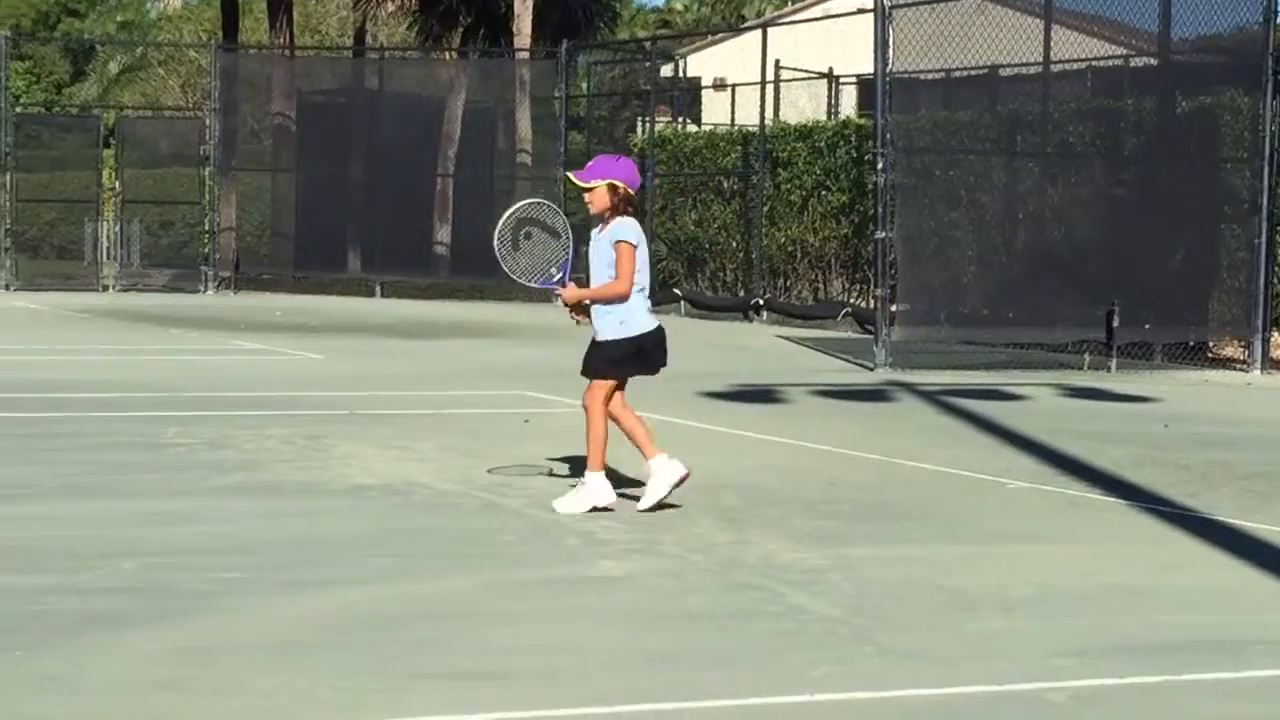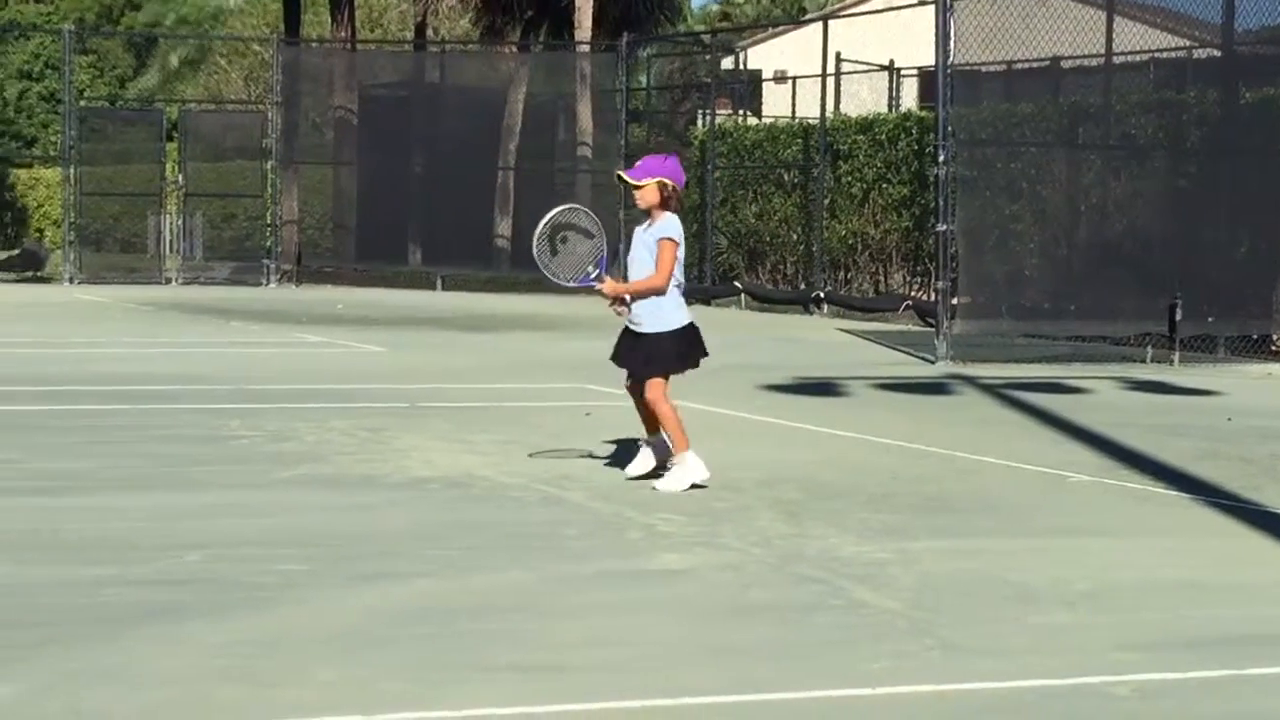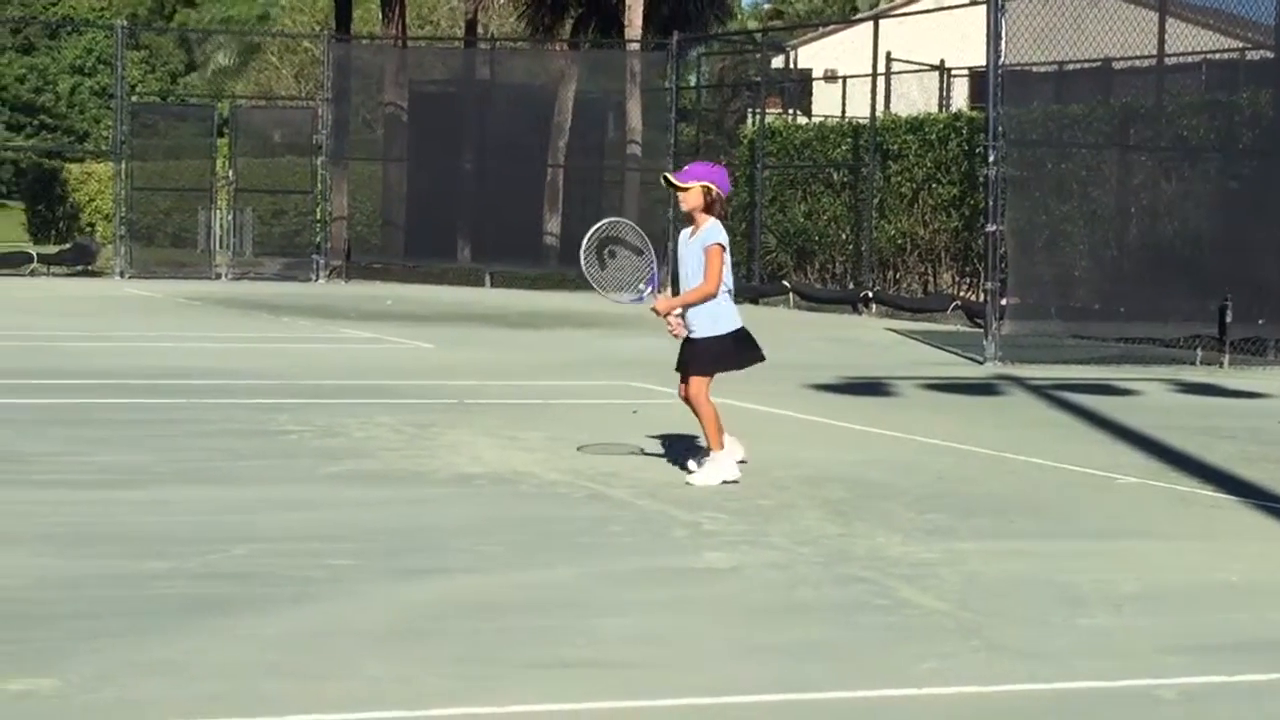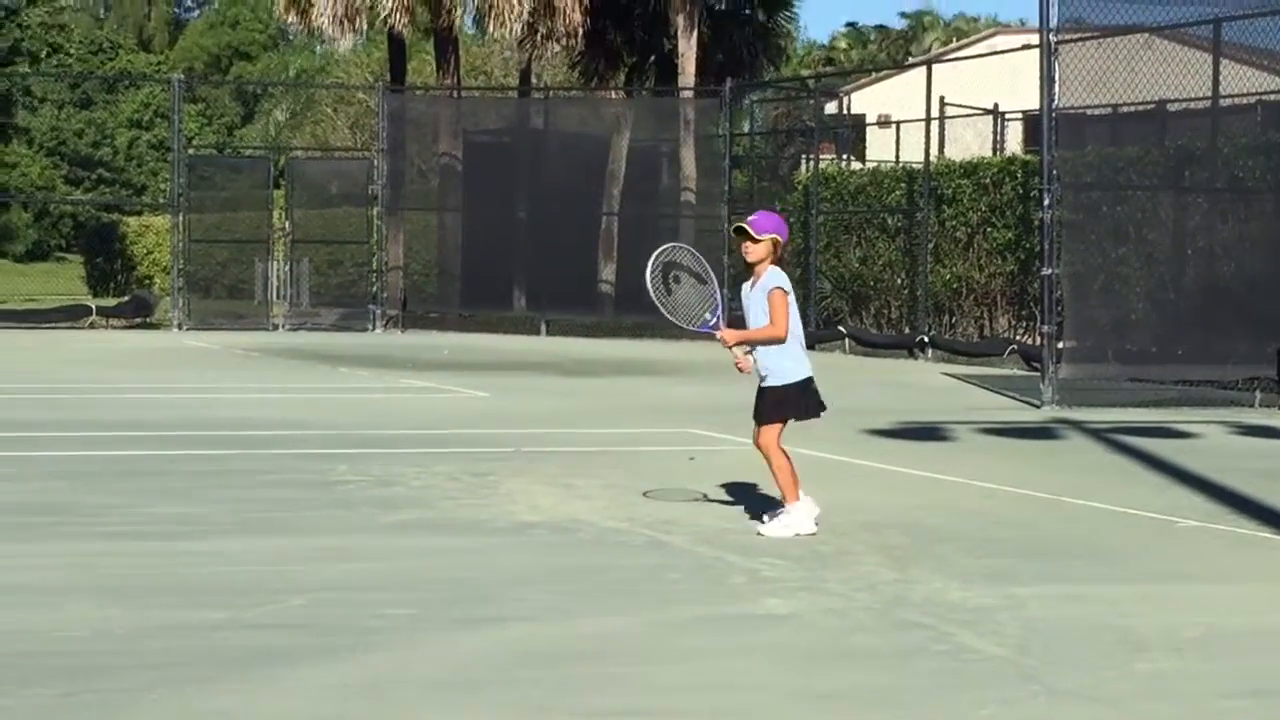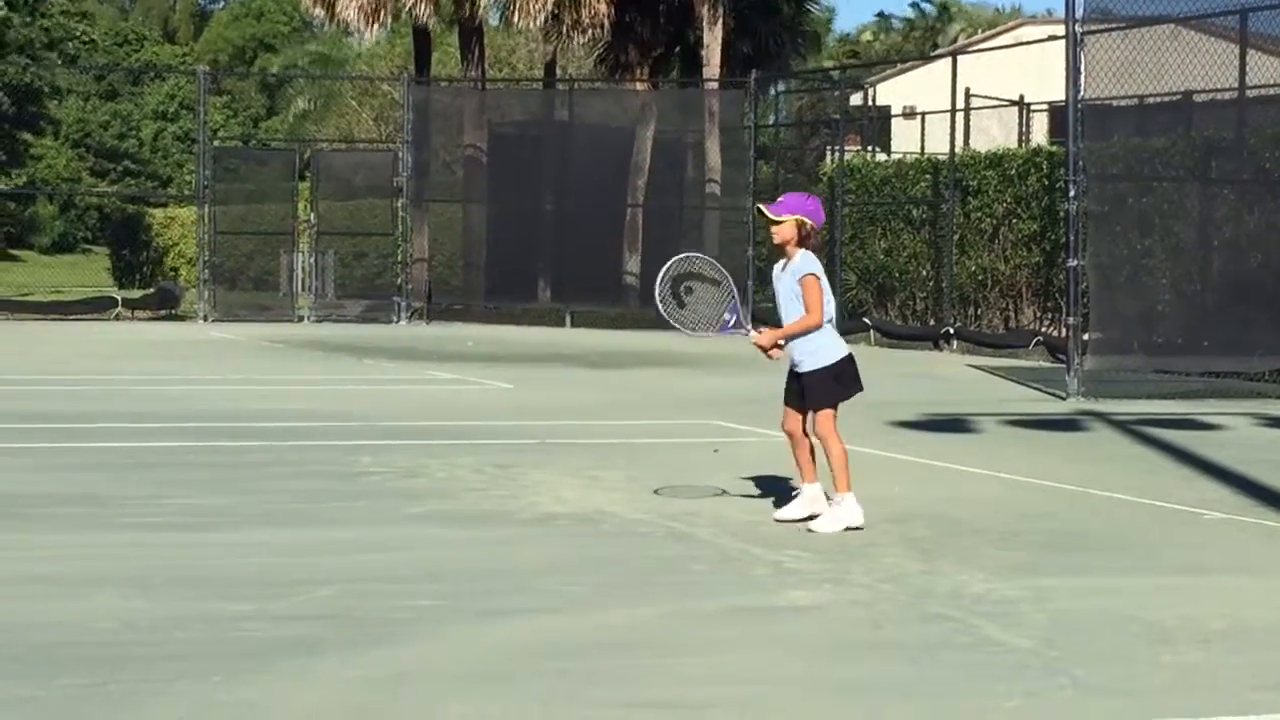
dt=0.7s
person 1, frame 1
left shoulder: (624, 229)
right shoulder: (599, 232)
left elbow: (623, 286)
left wrist: (579, 296)
right wrist: (585, 304)
left hip: (628, 333)
right hip: (613, 333)
left knee: (595, 400)
right knee: (612, 403)
left ankle: (594, 482)
right ankle: (661, 466)
person 1, frame 2
left shoulder: (668, 227)
right shoulder: (644, 228)
left elbow: (661, 280)
left wrist: (619, 289)
right wrist: (623, 297)
left hip: (665, 327)
right hip: (642, 324)
left knee: (654, 394)
right knee: (635, 387)
left ankle: (686, 462)
right ankle: (655, 446)
person 1, frame 3
left shoulder: (712, 233)
right shoulder: (686, 235)
left elbow: (711, 286)
left wrist: (672, 305)
right wrist: (678, 315)
left hip: (717, 328)
right hip: (698, 328)
left knee: (699, 390)
right knee: (687, 392)
left ankle: (719, 459)
right ankle: (725, 444)
person 1, frame 4
left shoulder: (775, 280)
right shoulder: (749, 287)
left elbow: (780, 330)
left wrist: (738, 336)
right wrist: (749, 358)
left hip: (788, 377)
right hip: (771, 377)
left knee: (768, 442)
right knee: (763, 440)
left ankle: (797, 513)
right ankle: (798, 500)
person 1, frame 5
left shoulder: (806, 265)
right shoulder: (781, 268)
left elbow: (815, 318)
left wrist: (772, 336)
right wrist: (778, 339)
left hip: (823, 361)
right hip: (802, 363)
left knee: (824, 429)
right knee: (792, 425)
left ankle: (846, 503)
right ankle: (812, 493)
